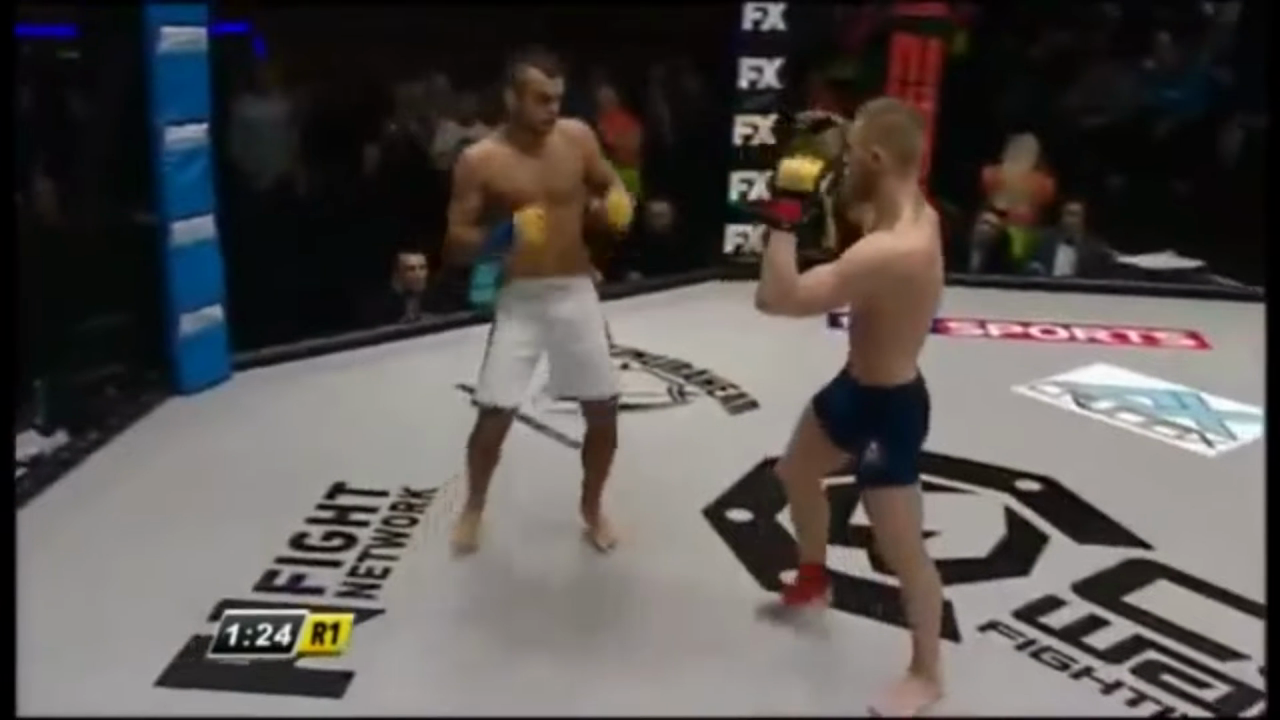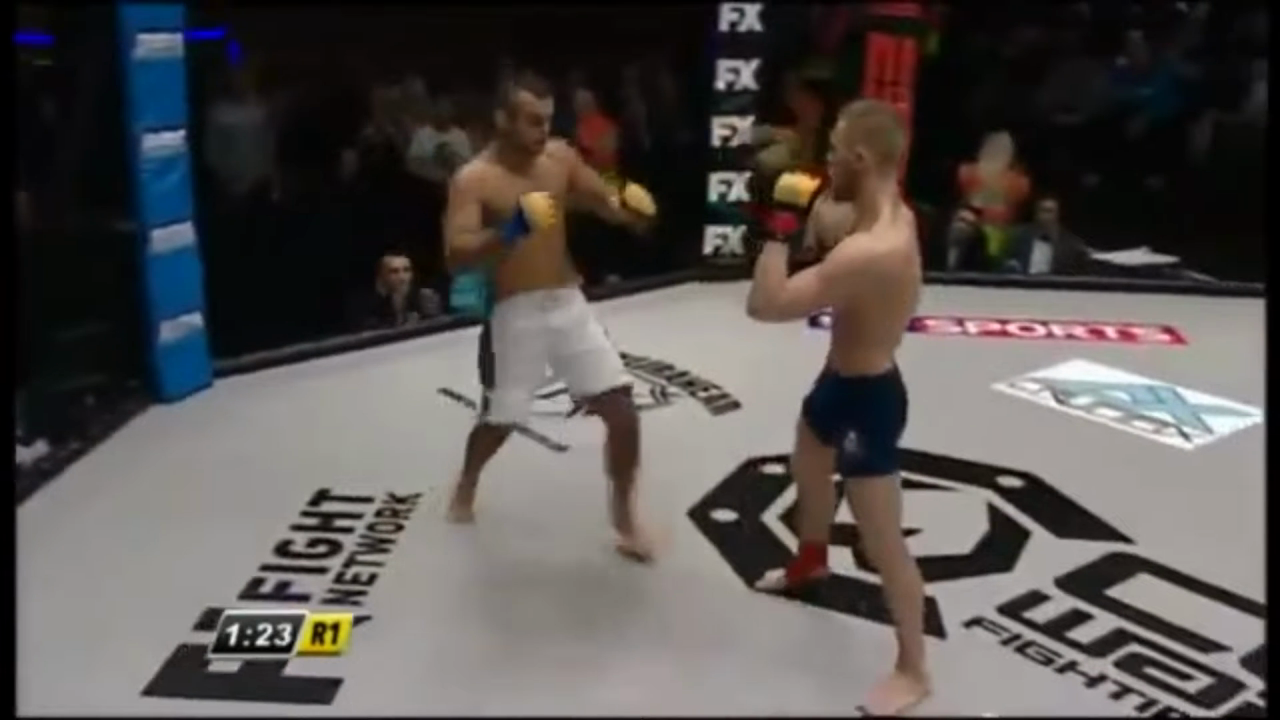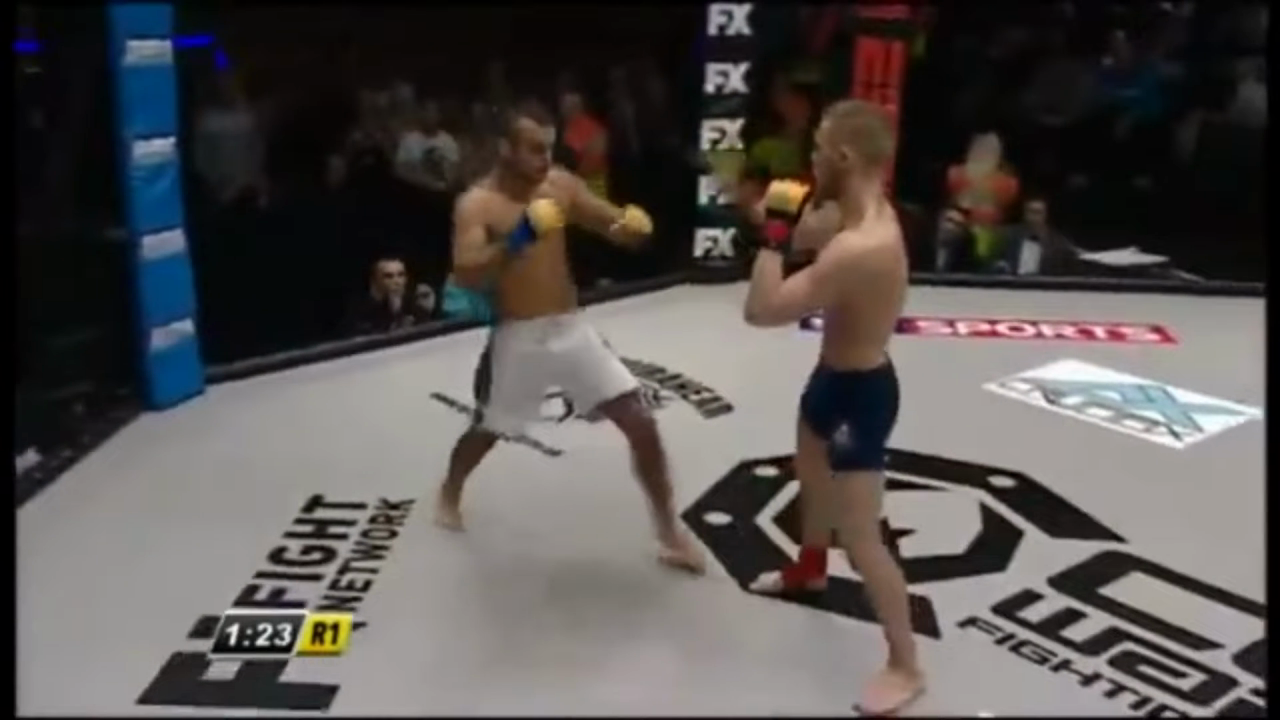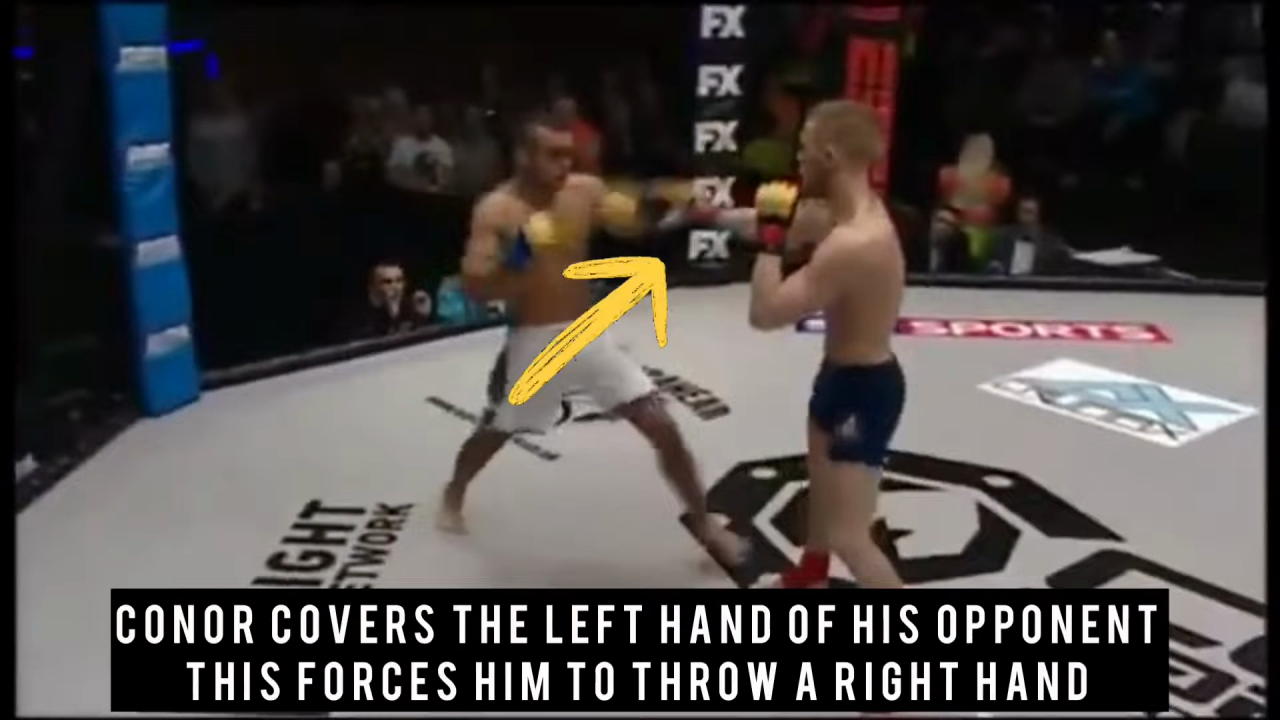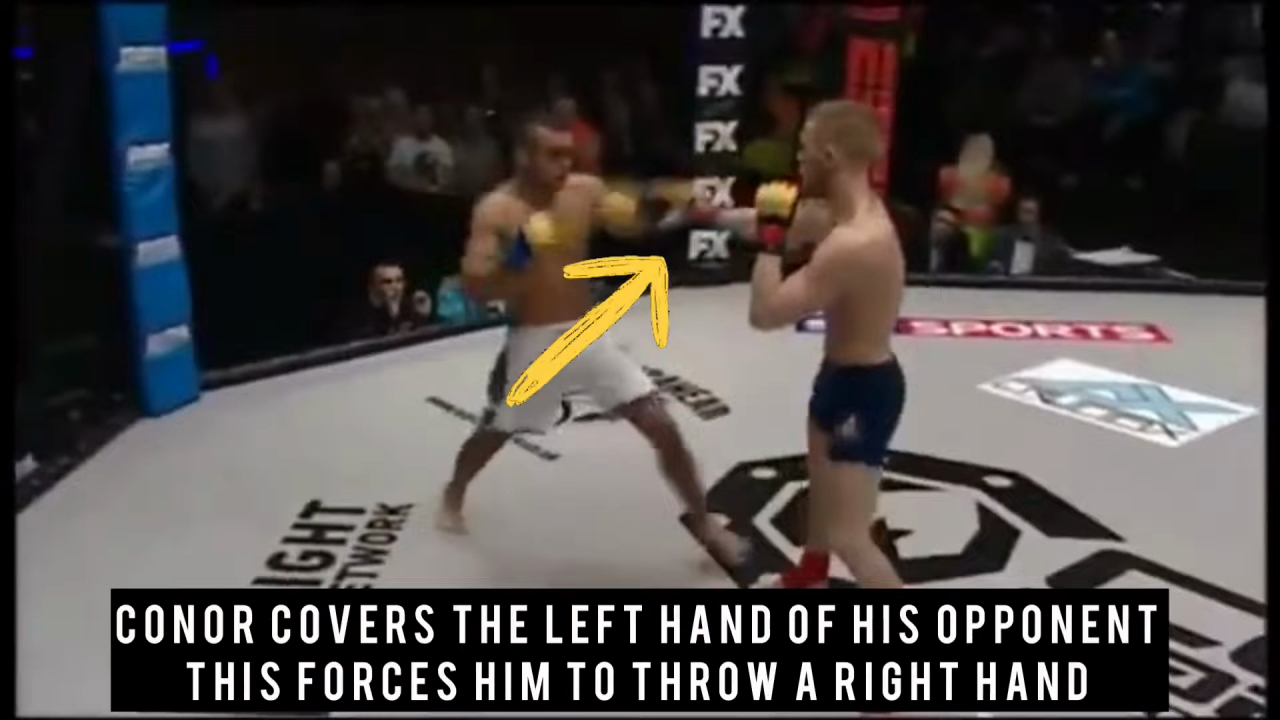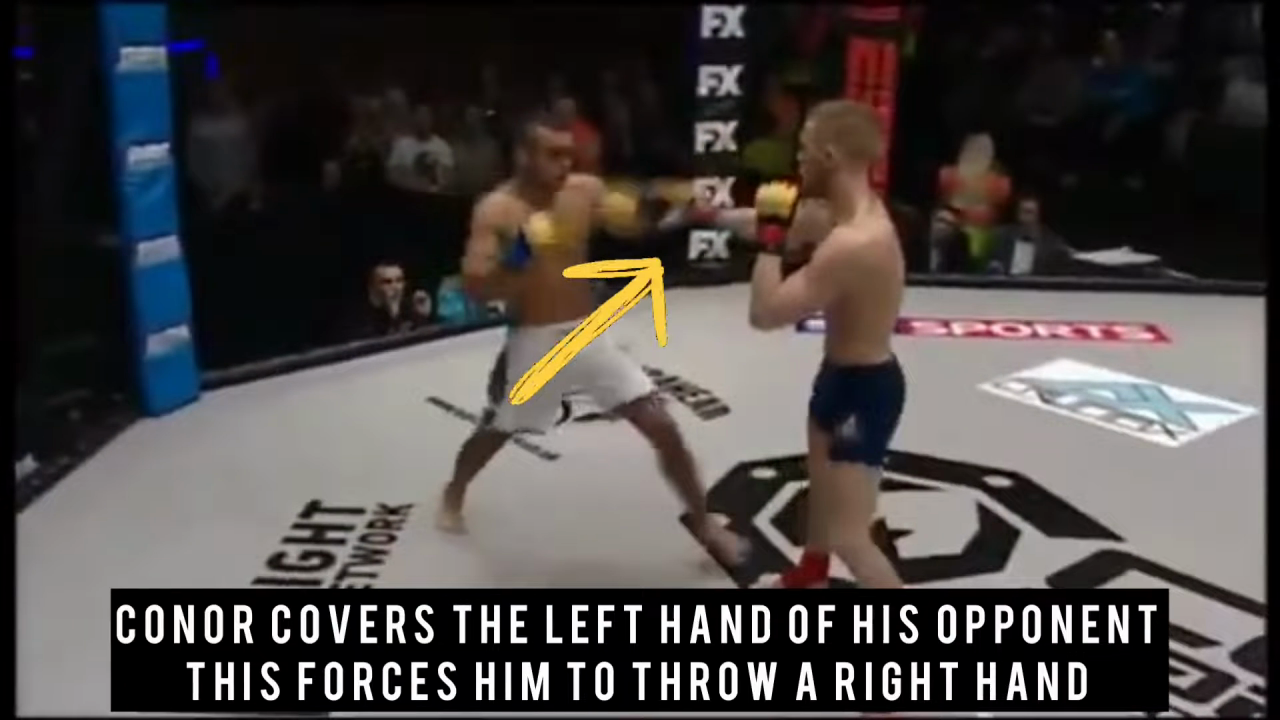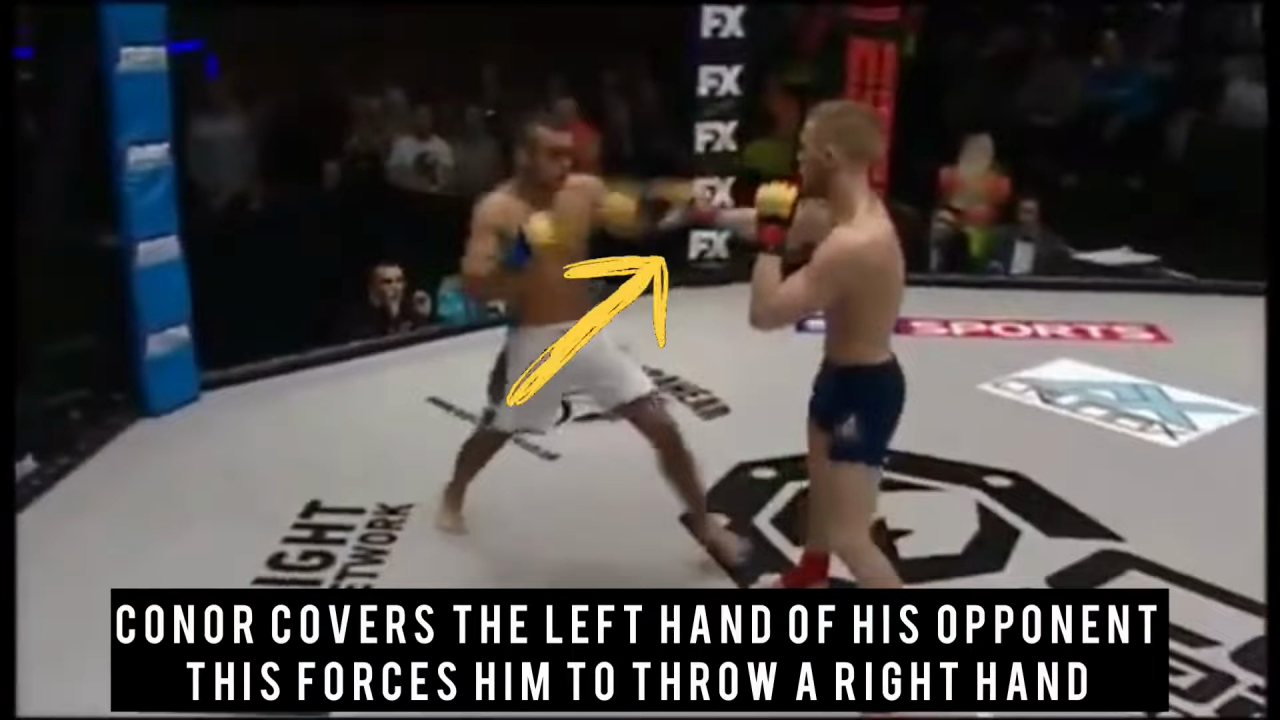
dt=0.5s
person 1, frame 1
left shoulder: (891, 252)
right shoulder: (913, 212)
left elbow: (776, 298)
right elbow: (856, 209)
left wrist: (787, 210)
right wrist: (827, 175)
left hip: (888, 408)
right hip: (855, 386)
left knee: (901, 550)
right knee: (796, 473)
right ankle: (811, 584)
person 1, frame 2
left shoulder: (870, 254)
right shoulder: (891, 214)
left elbow: (765, 305)
left wrist: (782, 224)
right wrist: (803, 208)
left hip: (868, 400)
right hip: (841, 381)
left knee: (883, 543)
right knee: (808, 470)
left ankle: (912, 670)
right ankle: (810, 561)
person 1, frame 3
left shoulder: (859, 247)
right shoulder: (859, 210)
left elbow: (762, 310)
right elbow: (779, 217)
left wrist: (774, 233)
right wrist: (756, 208)
left hip: (865, 389)
right hip: (837, 374)
left knee: (859, 535)
right knee: (813, 472)
left ankle: (904, 665)
right ankle: (810, 567)
person 1, frame 4
left shoulder: (854, 244)
right shoulder: (852, 207)
left elbow: (765, 313)
right elbow: (775, 222)
left wrist: (771, 235)
right wrist: (712, 213)
left hip: (864, 391)
right hip: (841, 375)
left knee: (847, 538)
right knee: (821, 485)
right ankle: (809, 575)
person 1, frame 5
left shoulder: (853, 244)
right shoulder: (849, 207)
left elbow: (765, 313)
right elbow: (775, 222)
left wrist: (770, 235)
right wrist: (712, 213)
left hip: (864, 390)
right hip: (841, 374)
left knee: (847, 537)
right knee: (821, 483)
right ankle: (809, 575)
person 1, frame 6
left shoulder: (853, 244)
right shoulder: (848, 208)
left elbow: (765, 313)
right elbow: (785, 224)
left wrist: (770, 234)
right wrist: (712, 214)
left hip: (864, 390)
right hip: (842, 375)
left knee: (848, 537)
right knee: (822, 483)
right ankle: (809, 576)
person 1, frame 7
left shoulder: (853, 244)
right shoulder: (852, 207)
left elbow: (765, 313)
right elbow: (780, 223)
left wrist: (770, 234)
right wrist: (713, 214)
left hip: (864, 391)
right hip: (841, 374)
left knee: (847, 538)
right knee: (821, 485)
right ankle: (809, 577)
person 2, frame 1
left shoulder: (577, 137)
right shoulder: (480, 160)
left elbow: (610, 184)
right elbow: (457, 237)
left wrist: (618, 203)
right wrist: (502, 236)
left hip: (577, 293)
right hip: (520, 300)
left knee: (604, 417)
right knee: (495, 416)
left ankle: (591, 507)
right ankle: (474, 506)
person 2, frame 2
left shoulder: (560, 157)
right shoulder: (473, 179)
left elbow: (606, 199)
right elbow: (456, 254)
left wrist: (631, 206)
right wrist: (511, 229)
left hip: (569, 304)
right hip: (516, 314)
left knee: (622, 415)
right knee: (499, 423)
left ankle: (623, 518)
right ankle: (466, 485)
person 2, frame 3
left shoulder: (562, 184)
right shoulder: (476, 204)
left elbow: (613, 221)
right elbow: (467, 275)
left wrist: (631, 225)
right wrist: (517, 240)
left hip: (572, 329)
right hip: (517, 339)
left knee: (642, 425)
right knee: (486, 431)
left ankle: (669, 530)
right ankle: (449, 493)
person 2, frame 4
left shoulder: (586, 190)
right shoulder: (494, 210)
left elbow: (637, 223)
right elbow: (475, 285)
left wrist: (643, 212)
right wrist: (517, 256)
left hip: (590, 334)
right hip: (534, 342)
left knee: (662, 427)
right knee: (495, 430)
left ankle: (705, 524)
right ankle: (453, 496)
person 2, frame 5
left shoulder: (585, 190)
right shoulder: (494, 210)
left elbow: (635, 222)
right elbow: (475, 285)
left wrist: (654, 207)
right wrist: (516, 258)
right hip: (534, 342)
left knee: (663, 427)
right knee: (495, 430)
left ankle: (704, 523)
right ankle: (453, 495)
person 2, frame 6
left shoulder: (585, 190)
right shoulder: (495, 210)
left elbow: (635, 221)
right elbow: (475, 286)
right wrist: (515, 261)
left hip: (590, 335)
right hip: (534, 342)
left knee: (662, 427)
right knee: (495, 430)
left ankle: (704, 523)
right ankle: (453, 495)
person 2, frame 7
left shoulder: (585, 190)
right shoulder: (495, 210)
left elbow: (636, 221)
right elbow: (475, 285)
right wrist: (515, 262)
left hip: (589, 335)
right hip: (535, 342)
left knee: (662, 427)
right knee: (495, 431)
left ankle: (704, 523)
right ankle: (453, 495)
